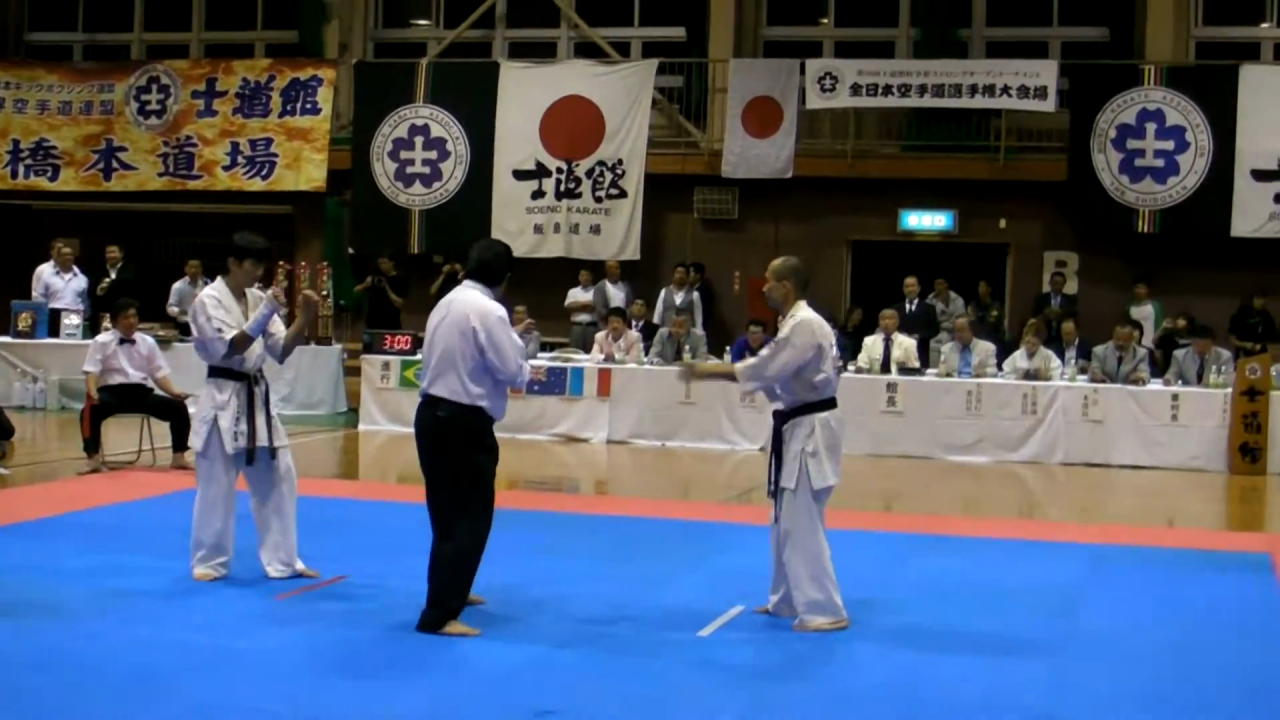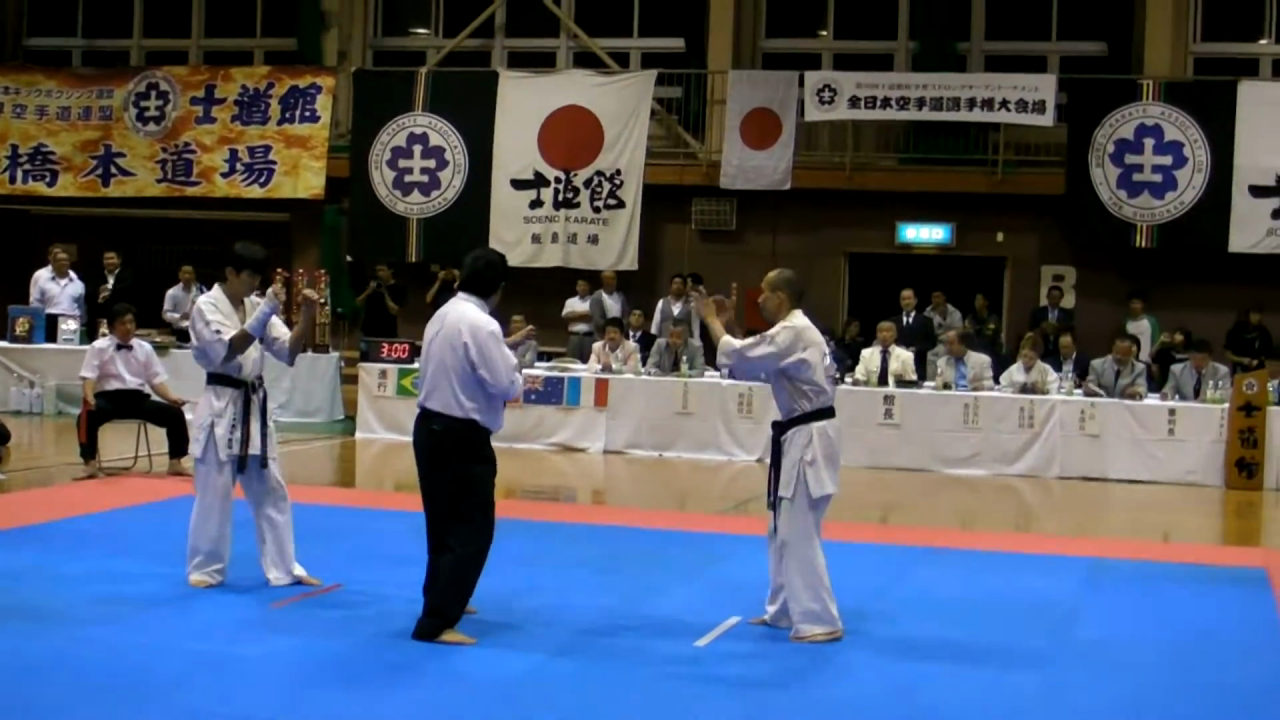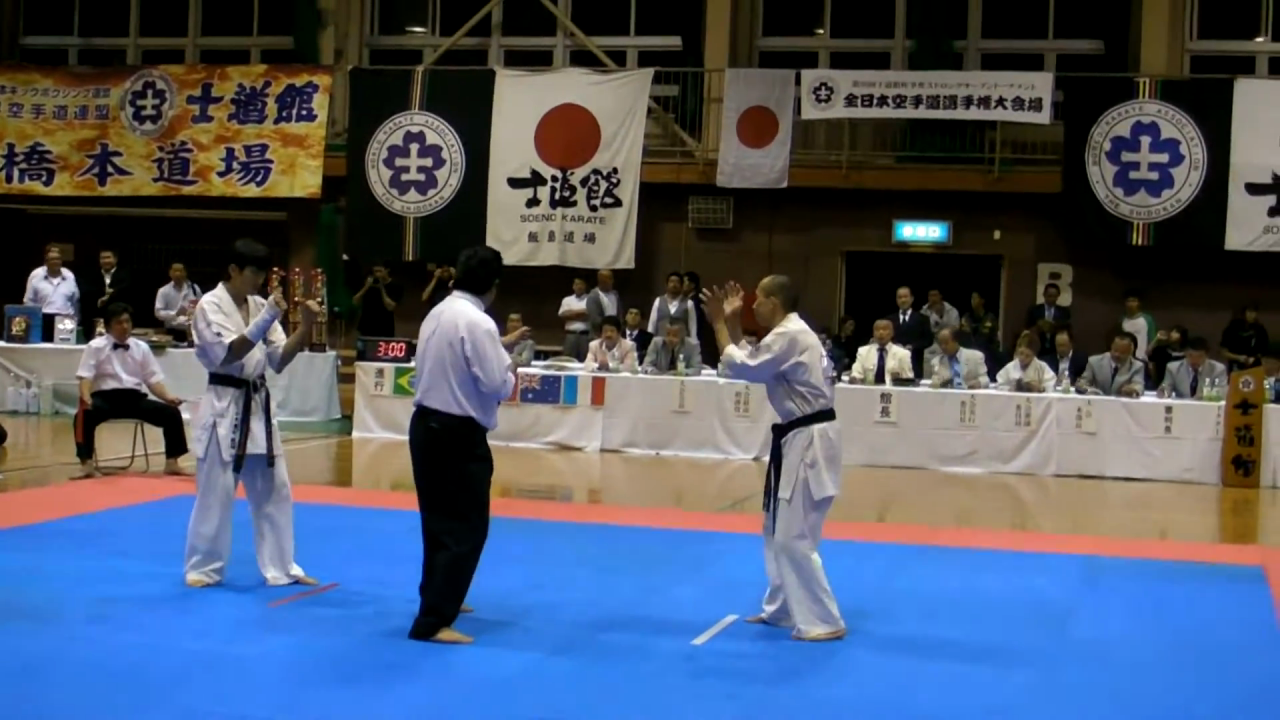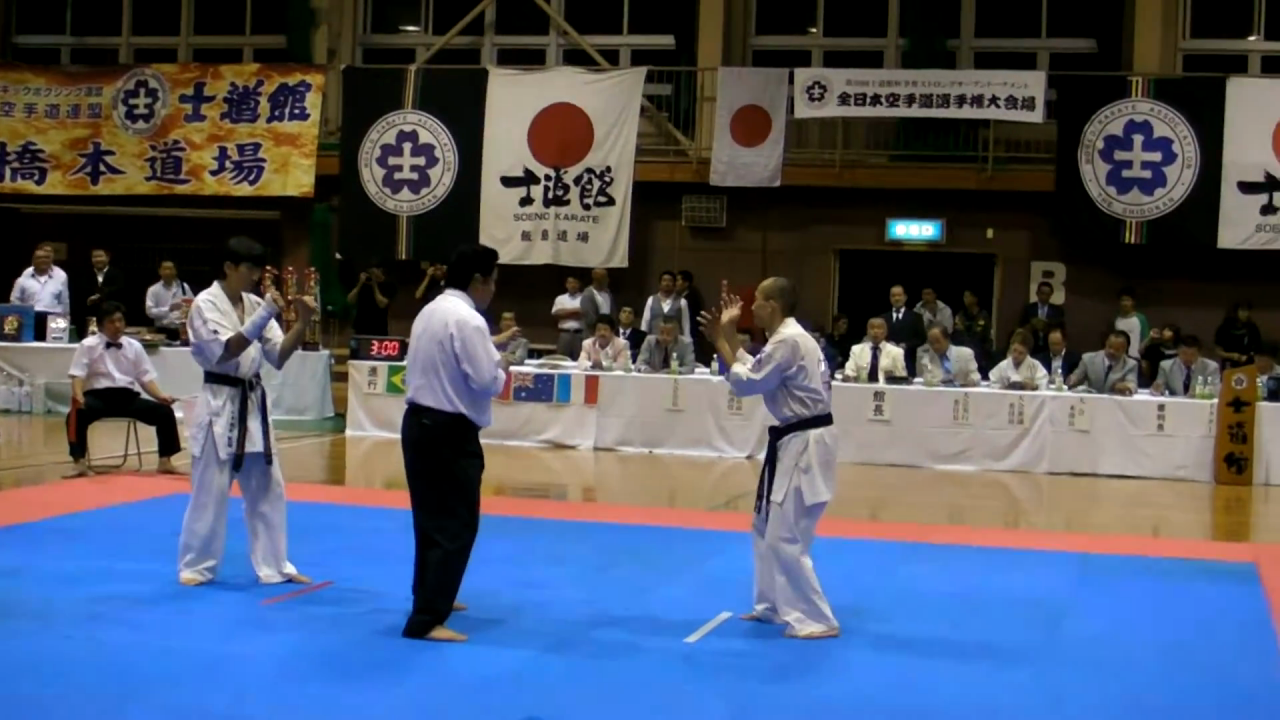
dt=0.2s
person 1, frame 1
left shoulder: (446, 304)
right shoulder: (488, 311)
right elbow: (514, 373)
left wrist: (509, 336)
right wrist: (520, 362)
left hip: (434, 415)
right hip: (462, 424)
left knee: (451, 512)
right knee: (467, 518)
left ankle: (451, 590)
right ankle: (439, 615)
person 1, frame 2
left shoulder: (444, 315)
right shoulder: (481, 325)
right elbow: (505, 386)
left wrist: (503, 348)
right wrist: (516, 372)
left hip: (432, 427)
right hip: (460, 436)
left knee: (447, 524)
right knee: (470, 530)
left ankle: (443, 599)
right ankle: (435, 623)
person 1, frame 3
left shoulder: (438, 313)
right shoulder: (477, 322)
right elbow: (497, 385)
left wrist: (500, 346)
right wrist: (511, 372)
left hip: (427, 426)
right hip: (456, 434)
left knee: (442, 522)
right knee: (464, 527)
left ankle: (439, 598)
right ankle: (431, 621)
person 1, frame 4
left shoulder: (431, 310)
right shoulder: (467, 319)
right elbow: (487, 381)
left wrist: (489, 348)
right wrist: (502, 368)
left hip: (421, 423)
right hip: (448, 432)
left knee: (434, 519)
right knee: (453, 524)
left ankle: (432, 596)
right ankle: (425, 619)
person 2, frame 1
left shoulder: (803, 324)
right shoulder: (800, 321)
left elbow: (764, 369)
right elbow: (776, 377)
left wrist: (711, 371)
right wrist: (723, 370)
left hip: (811, 429)
right hip: (802, 426)
left knee: (802, 524)
right knee: (787, 522)
left ankle: (825, 611)
right ankle: (788, 600)
person 2, frame 2
left shoulder: (793, 331)
right shoulder: (795, 330)
left elbow: (740, 357)
right elbow: (756, 359)
left wrist: (712, 321)
right wrist: (725, 326)
left hip: (809, 439)
right hip: (801, 437)
left knee: (798, 535)
right knee: (784, 532)
left ankle: (821, 622)
right ankle: (785, 611)
person 2, frame 3
left shoulder: (789, 336)
right shoulder: (791, 334)
left elbow: (739, 367)
right elbow: (752, 363)
left wrist: (719, 324)
right wrist: (731, 323)
left hip: (810, 442)
right hip: (800, 440)
left knee: (794, 537)
right knee: (777, 531)
left ankle: (823, 622)
right ankle: (781, 609)
person 2, frame 4
left shoulder: (788, 341)
right shoulder: (788, 337)
left elbow: (744, 383)
right elbow: (752, 370)
left wrist: (720, 343)
right wrist: (728, 334)
left hip: (806, 446)
right hip: (795, 443)
left knee: (785, 539)
right knee: (767, 530)
left ankle: (817, 621)
right ankle: (774, 606)
person 3, frame 1
left shoulder: (258, 298)
right shoulder: (209, 299)
left elbow: (280, 351)
right elbow: (229, 349)
left wrist: (304, 318)
right wrist: (266, 313)
left hip: (256, 396)
right hip: (223, 398)
left knee: (278, 480)
right knee: (216, 486)
left ankle: (283, 560)
right ankle: (209, 561)
person 3, frame 2
left shoulder: (256, 305)
right shoulder: (206, 306)
left elbow: (288, 353)
right elbow: (229, 349)
left wrist: (306, 317)
right wrist: (266, 311)
left hip: (255, 404)
right hip: (221, 406)
left knee: (271, 492)
right knee: (214, 493)
left ankle: (284, 568)
right ankle: (205, 568)
person 3, frame 3
left shoulder: (260, 306)
right shoulder: (210, 305)
left elbow: (279, 360)
right elbow: (229, 352)
left wrist: (305, 326)
right wrist: (268, 318)
left hip: (258, 404)
right hip: (224, 406)
left knee: (274, 491)
right knee: (215, 493)
left ankle: (281, 567)
right ankle: (202, 568)
person 3, frame 4
left shoulder: (254, 304)
right shoulder: (205, 304)
left elbow: (278, 356)
right elbow: (227, 350)
left wrist: (301, 323)
right wrist: (265, 315)
left hip: (253, 403)
right hip: (220, 404)
left knee: (268, 490)
right knee: (209, 492)
left ankle: (274, 566)
right ankle: (196, 566)
